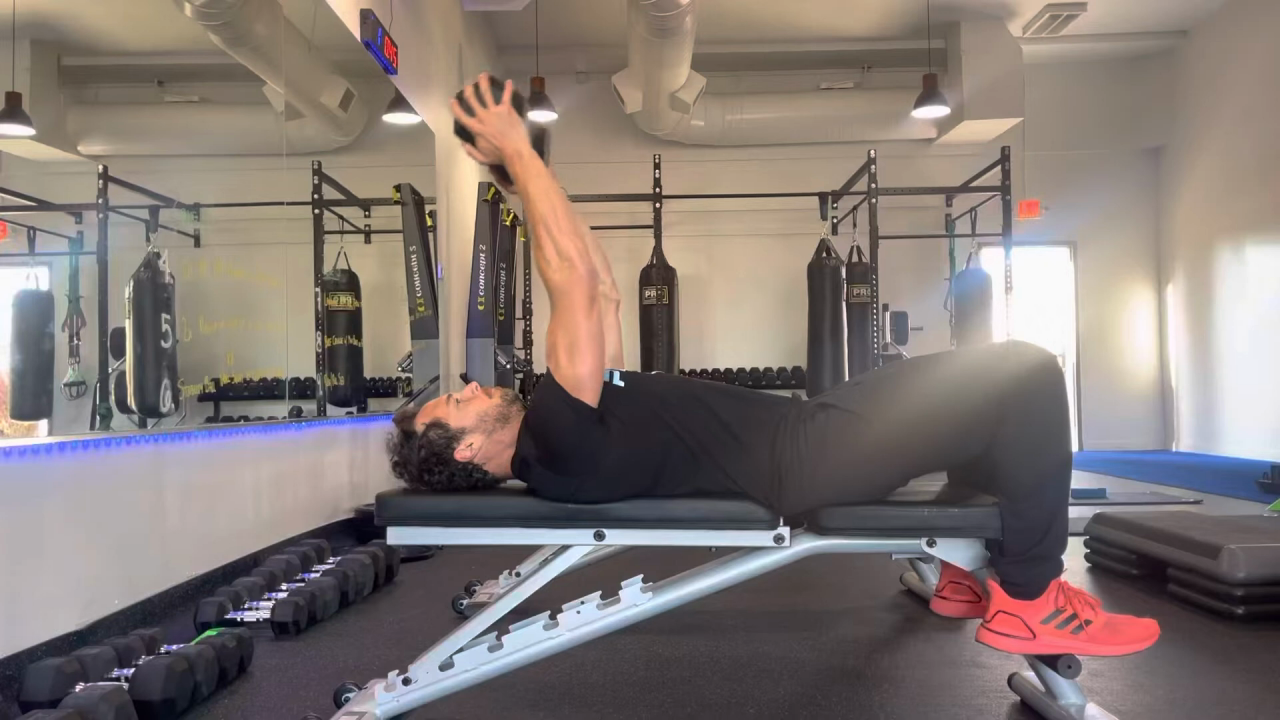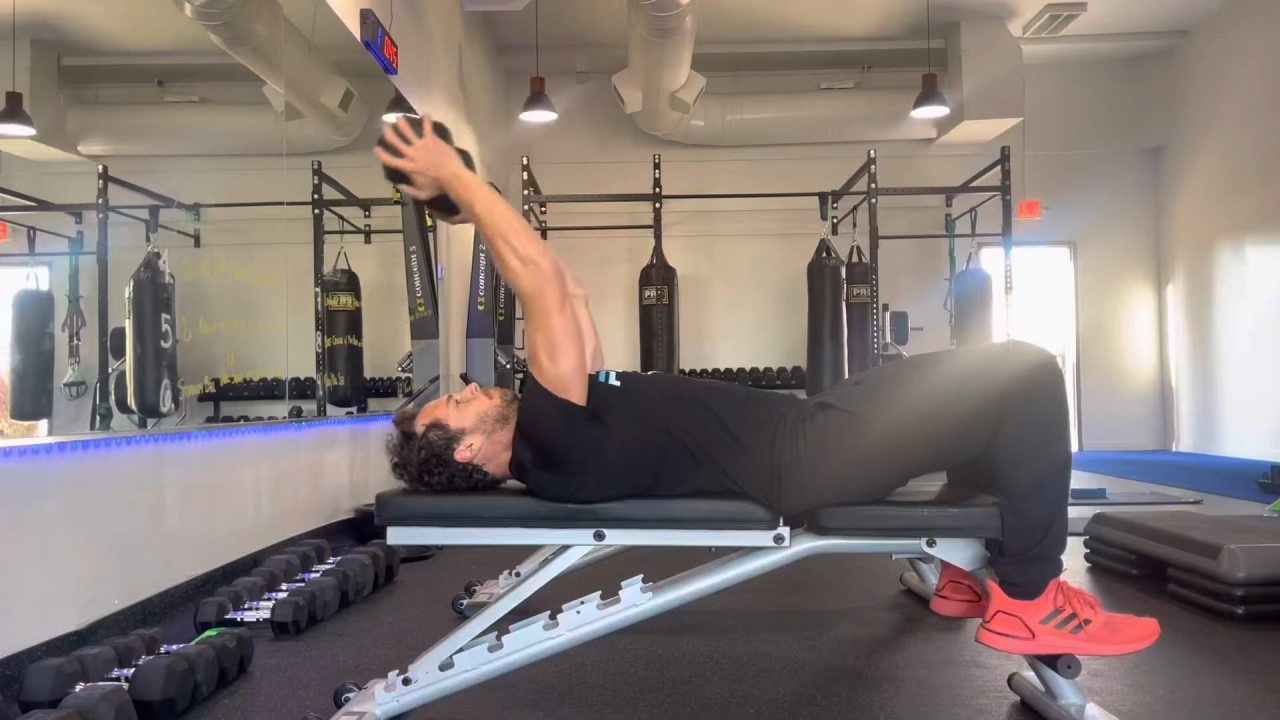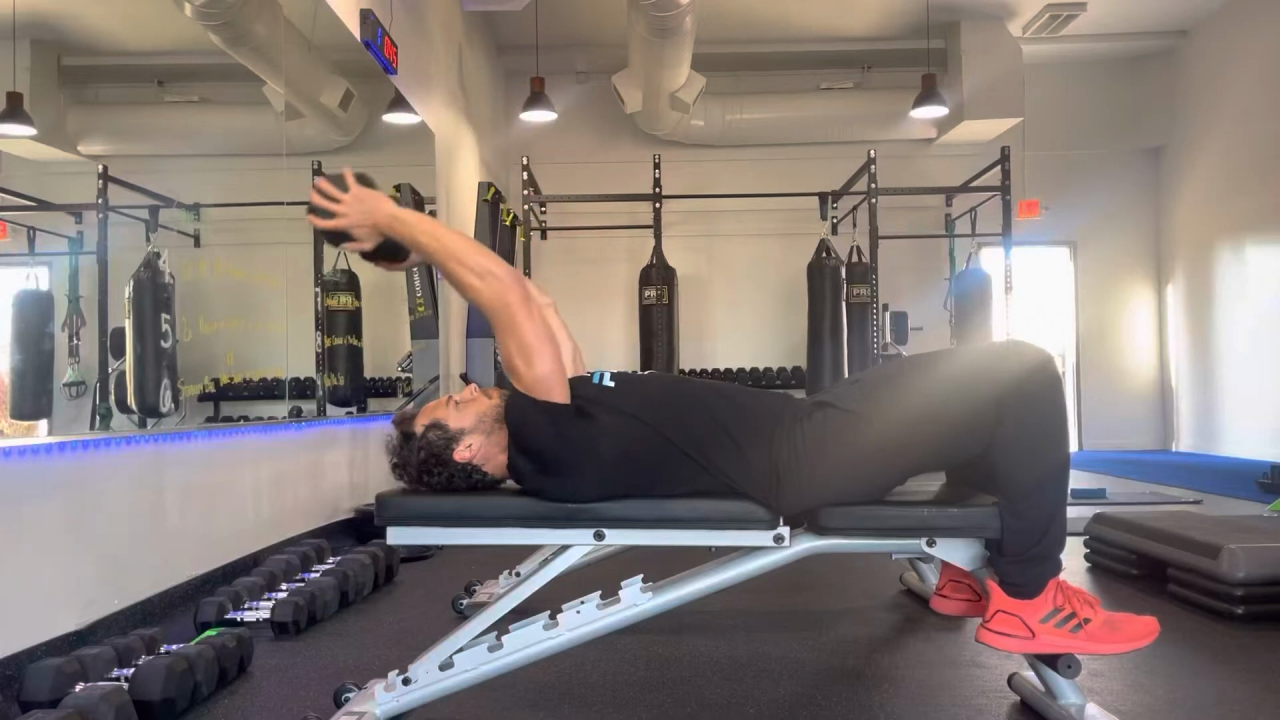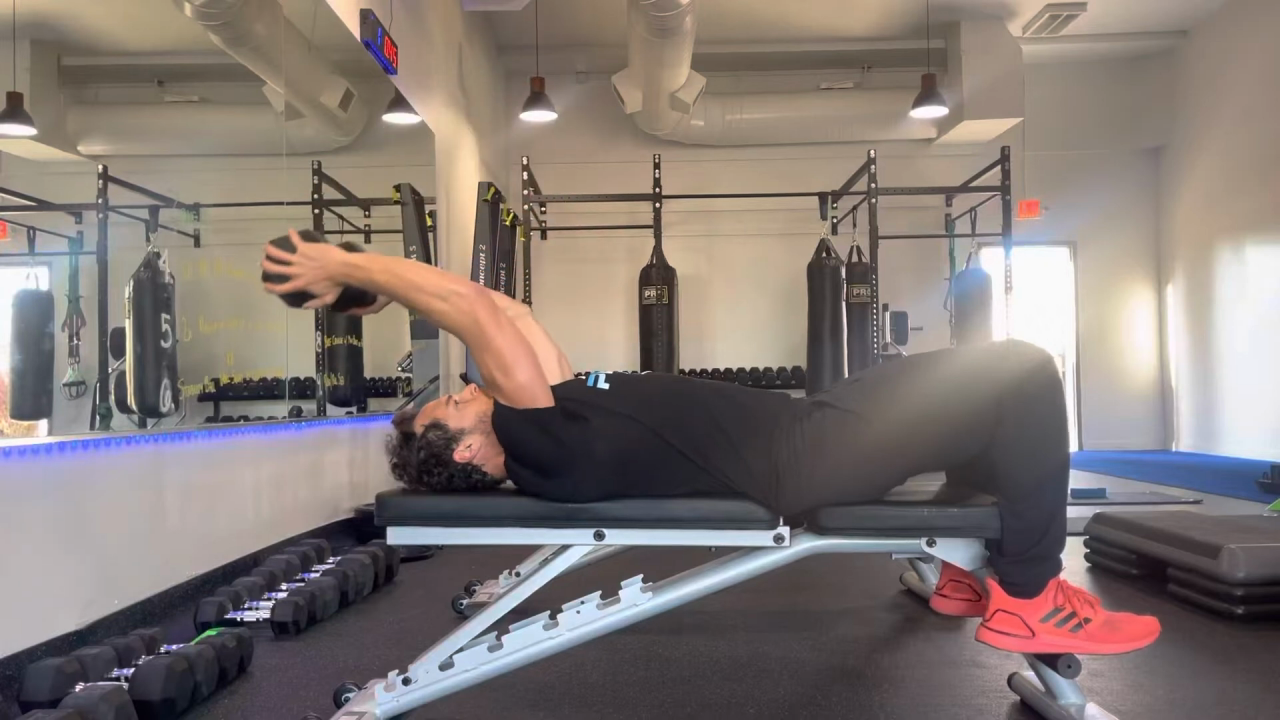
dt=0.3s
person 1, frame 1
left shoulder: (552, 430)
right shoulder: (559, 445)
left elbow: (595, 293)
right elbow: (577, 283)
left wrist: (520, 164)
right wrist: (518, 150)
left hip: (805, 423)
right hip: (809, 460)
left knee: (995, 383)
right knee: (1026, 375)
left ankle: (977, 568)
right ankle: (1027, 600)
person 1, frame 2
left shoulder: (554, 433)
right shoulder: (553, 448)
left elbow: (559, 297)
right elbow: (546, 286)
left wrist: (462, 195)
right wrist: (451, 175)
left hip: (804, 427)
right hip: (807, 460)
left knee: (1000, 378)
right knee: (1027, 377)
left ankle: (977, 569)
right ankle: (1025, 602)
person 1, frame 3
left shoulder: (547, 430)
right shoulder: (548, 451)
left elbow: (525, 309)
right elbow: (512, 300)
left wrist: (407, 232)
right wrist: (390, 216)
left hip: (800, 421)
right hip: (803, 459)
left knee: (989, 376)
right knee: (1022, 376)
left ankle: (973, 568)
right ankle: (1024, 600)
person 1, frame 4
left shoulder: (552, 423)
right shoulder: (547, 456)
left elbow: (500, 317)
right elbow: (479, 311)
left wrist: (359, 277)
right wrist: (346, 266)
left hip: (800, 422)
right hip: (804, 459)
left knee: (992, 372)
right knee: (1023, 375)
left ankle: (975, 568)
right ankle: (1024, 600)
